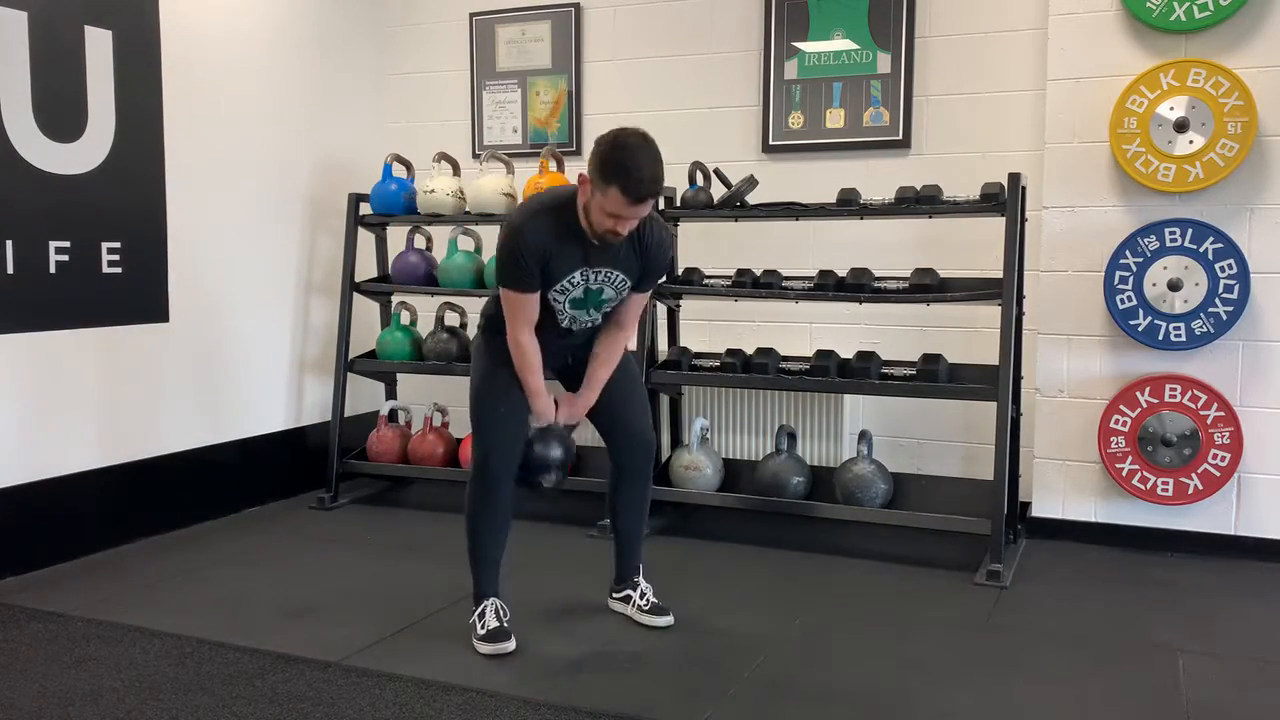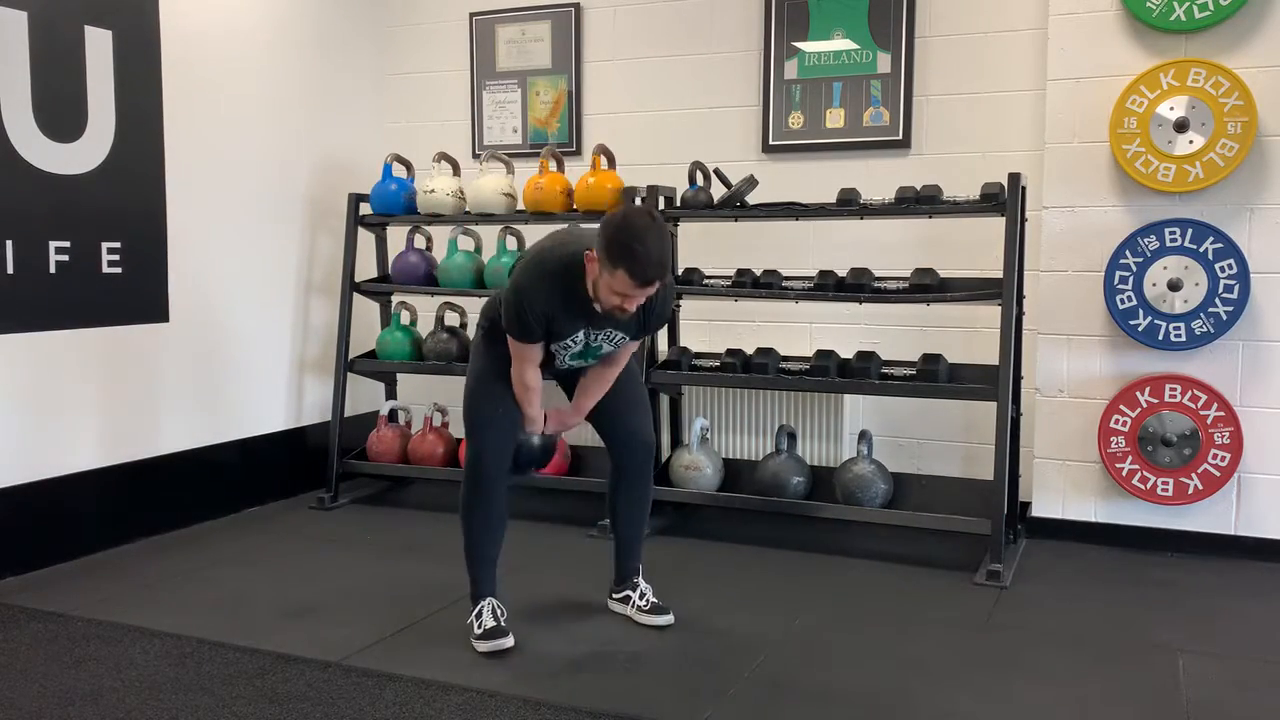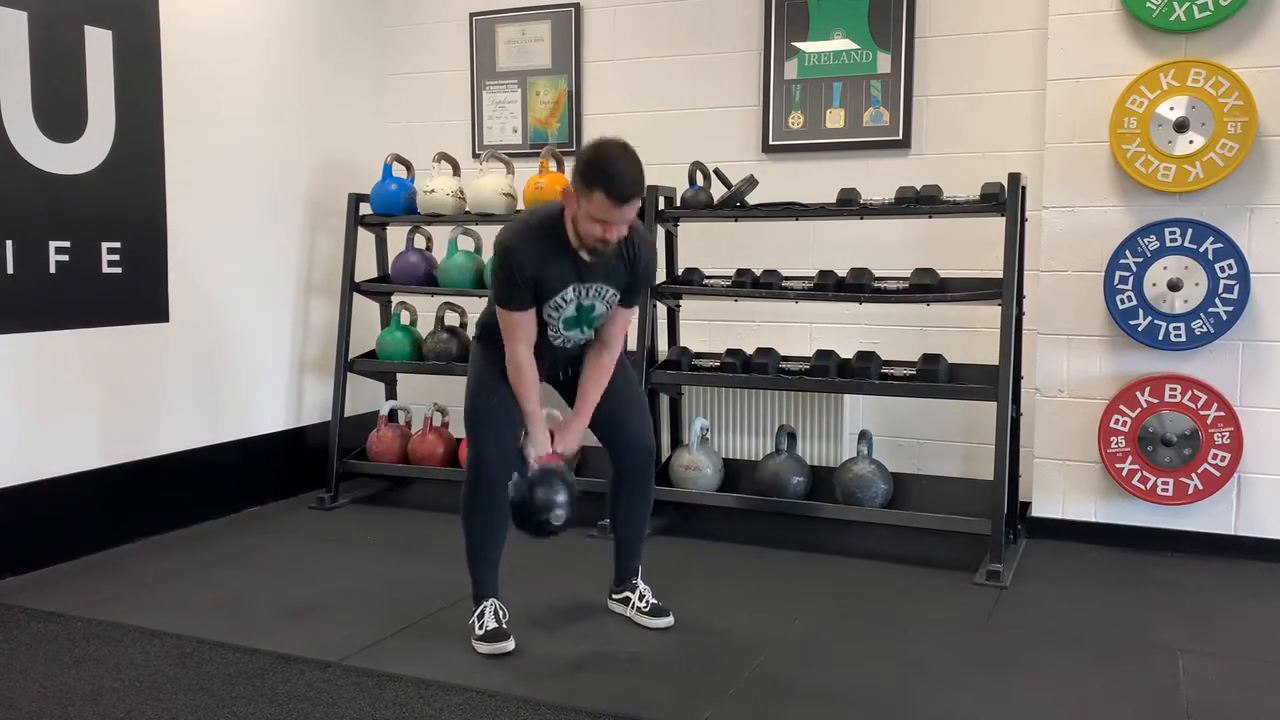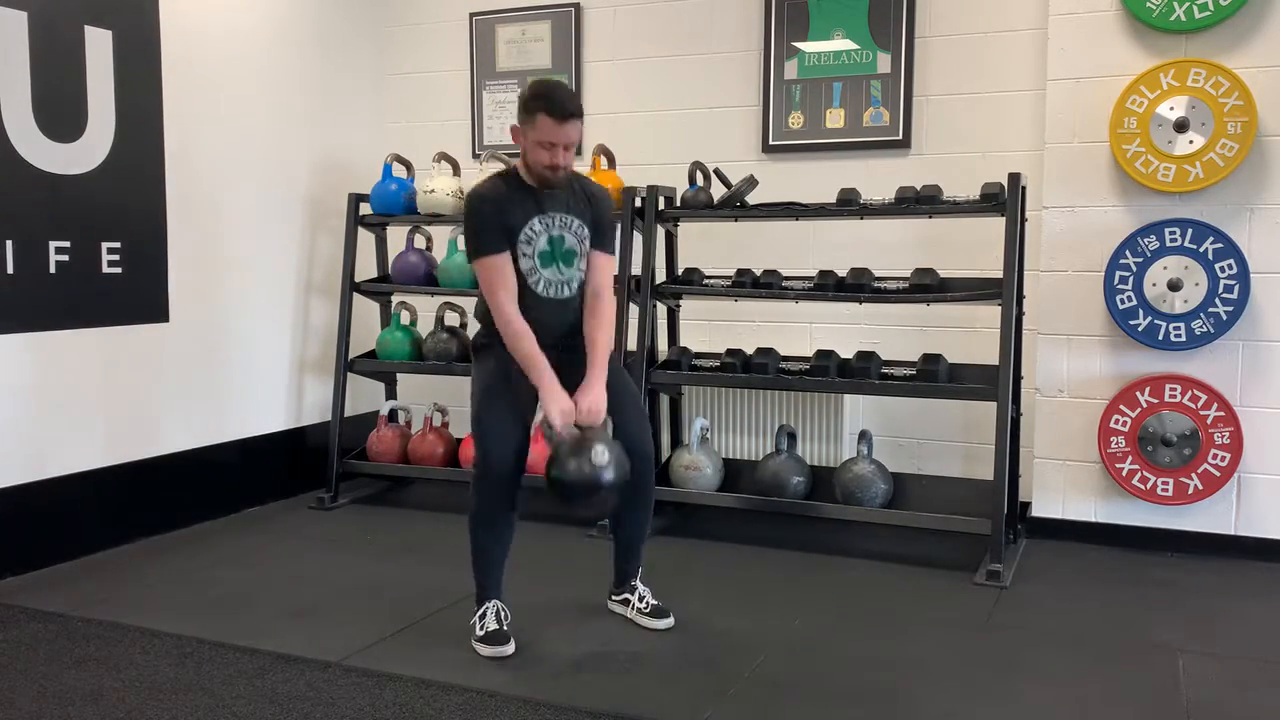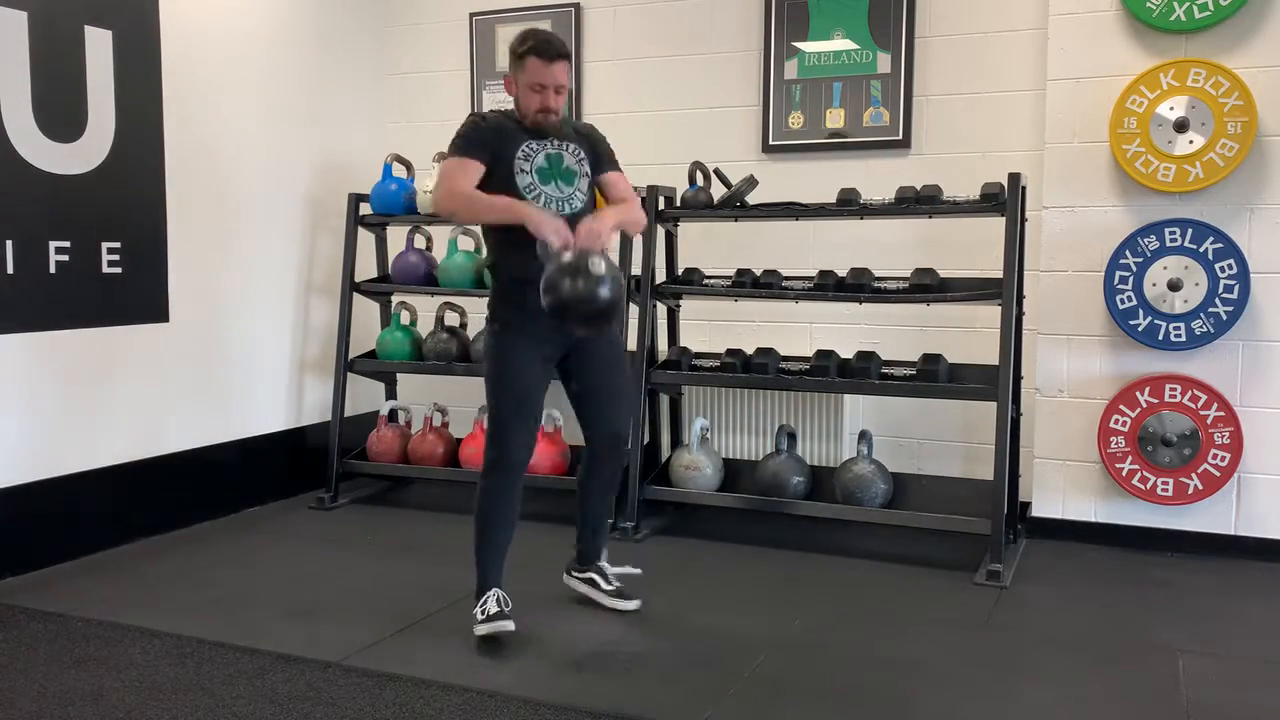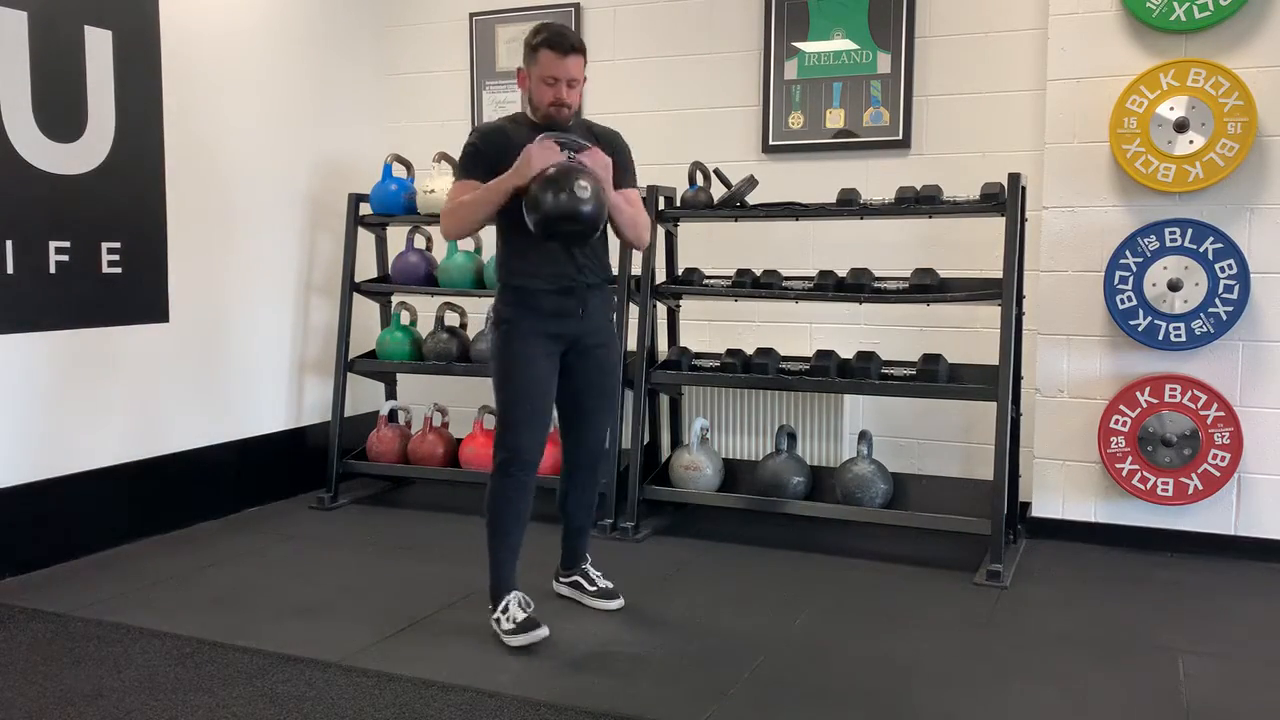
dt=0.2s
person 1, frame 1
left shoulder: (654, 240)
right shoulder: (532, 227)
left elbow: (622, 325)
right elbow: (521, 331)
left wrist: (584, 400)
right wrist: (540, 405)
left hip: (593, 338)
right hip: (512, 335)
left knee: (637, 444)
right knee: (496, 460)
left ankle: (627, 583)
right ankle: (486, 602)
person 1, frame 2
left shoulder: (656, 292)
right shoulder: (537, 278)
left elbow: (613, 361)
right elbow: (526, 369)
left wrist: (571, 417)
right wrist: (533, 424)
right hip: (510, 346)
left knee: (638, 446)
right knee: (487, 460)
left ankle: (627, 584)
right ankle: (484, 603)
person 1, frame 3
left shoulder: (638, 249)
right shoulder: (521, 243)
left elbow: (608, 344)
right elbow: (519, 349)
left wrist: (575, 424)
right wrist: (534, 430)
left hip: (586, 352)
right hip: (507, 346)
left knee: (638, 449)
right knee: (490, 463)
left ankle: (626, 584)
right ankle: (486, 601)
person 1, frame 4
left shoulder: (593, 199)
right shoulder: (489, 200)
left elbow: (601, 294)
right elbow: (504, 308)
left wrist: (594, 383)
right wrist: (548, 389)
left hip: (580, 344)
right hip: (509, 351)
left knee: (638, 453)
right knee: (497, 468)
left ankle: (626, 586)
right ankle: (489, 604)
person 1, frame 5
left shoulder: (586, 138)
right shoulder: (485, 131)
left elbow: (637, 215)
right elbow: (451, 195)
left wrist: (610, 216)
right wrist: (529, 212)
right hip: (518, 312)
left knee: (611, 441)
right knee: (509, 454)
left ankle: (587, 564)
right ankle: (489, 590)
person 1, frame 6
left shoulder: (606, 142)
right shoulder: (495, 138)
left elbow: (640, 236)
right elbow: (452, 223)
left wrist: (609, 187)
right wrist: (514, 176)
left hip: (593, 315)
right hip: (526, 318)
left knee: (589, 452)
right knee: (519, 453)
left ankle: (573, 568)
right ankle: (504, 595)
